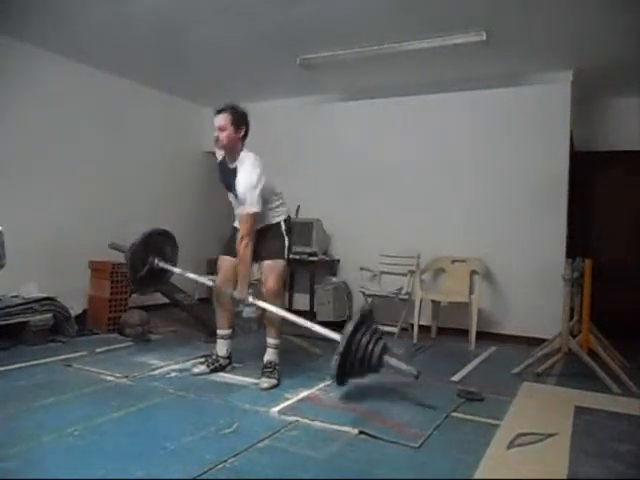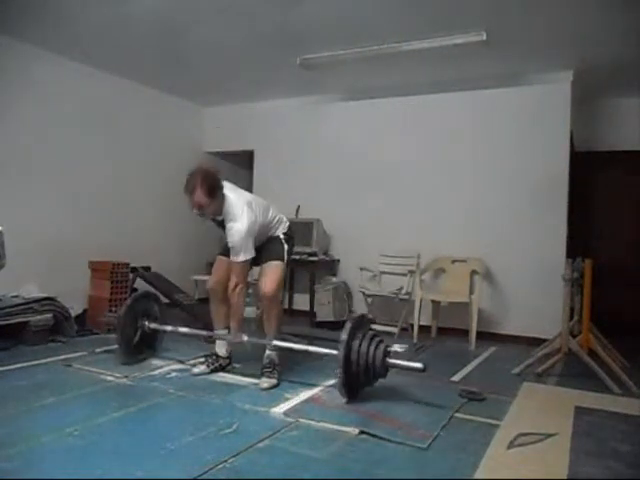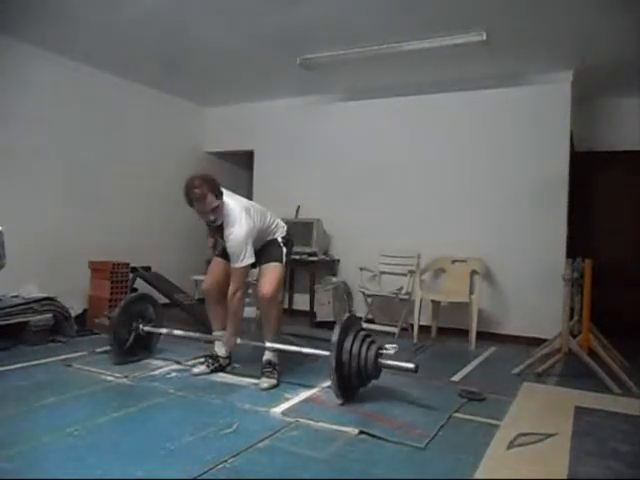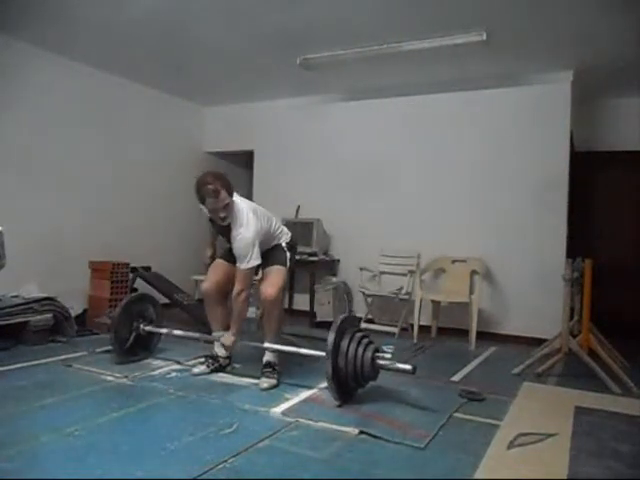
dt=0.4s
person 1, frame 1
left shoulder: (249, 174)
right shoulder: (222, 155)
left elbow: (246, 237)
left wrist: (243, 285)
left hip: (271, 225)
right hip: (244, 225)
left knee: (271, 288)
right knee: (221, 286)
left ankle: (271, 360)
right ankle: (222, 354)
person 1, frame 2
left shoulder: (239, 224)
right shoulder: (214, 191)
left elbow: (238, 284)
left wrist: (235, 330)
left hip: (273, 236)
right hip: (245, 241)
left knee: (268, 291)
right knee: (215, 286)
left ankle: (270, 360)
right ankle: (221, 354)
person 1, frame 3
left shoulder: (238, 227)
right shoulder: (207, 203)
left elbow: (237, 289)
left wrist: (231, 334)
right wrist: (213, 236)
left hip: (272, 239)
right hip: (237, 242)
left knee: (267, 293)
right knee: (210, 288)
left ankle: (270, 360)
right ankle: (221, 354)
person 1, frame 4
left shoulder: (246, 229)
right shoulder: (211, 206)
left elbow: (241, 290)
left wrist: (233, 333)
left hip: (275, 245)
right hip: (238, 247)
left knee: (269, 294)
right knee: (209, 289)
left ankle: (270, 361)
right ankle: (220, 354)
